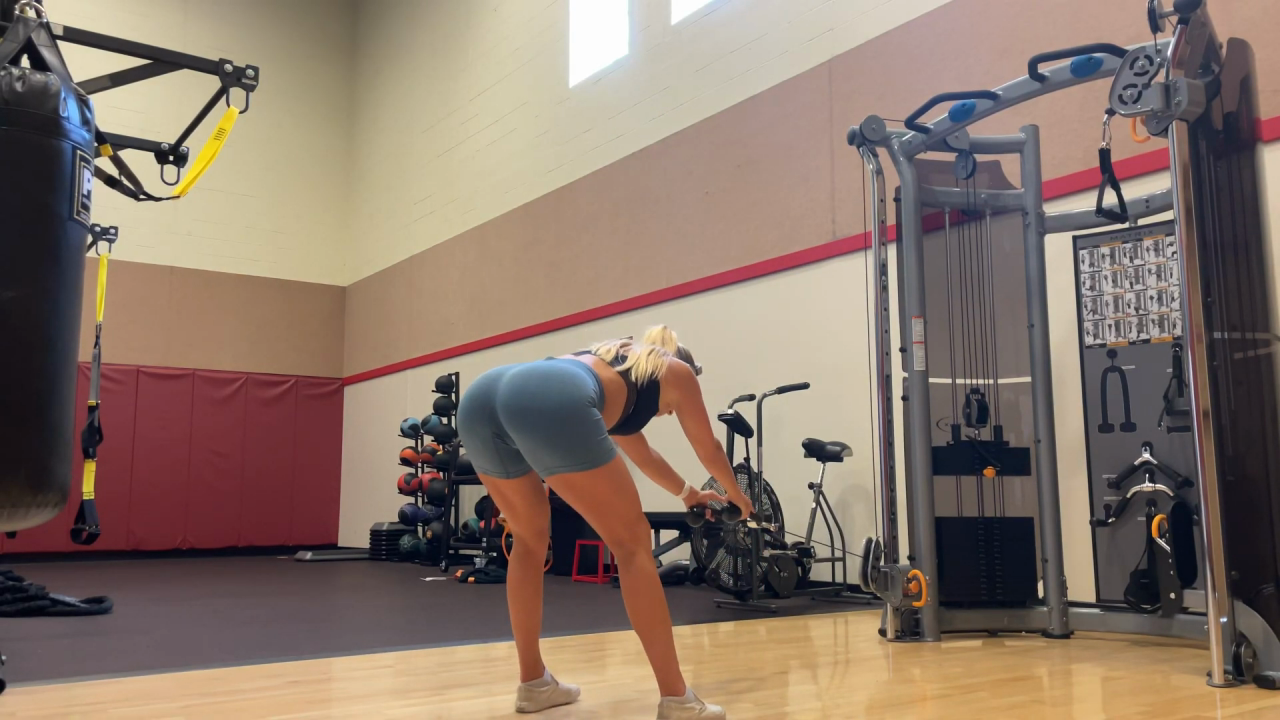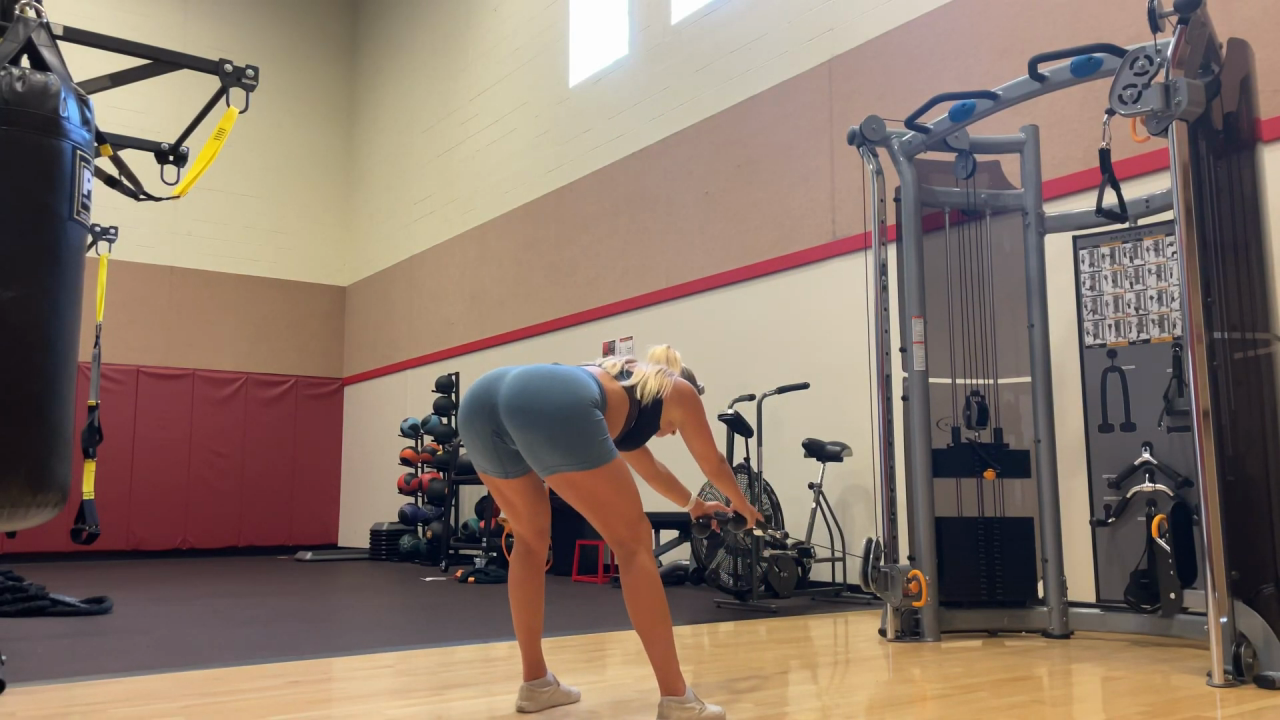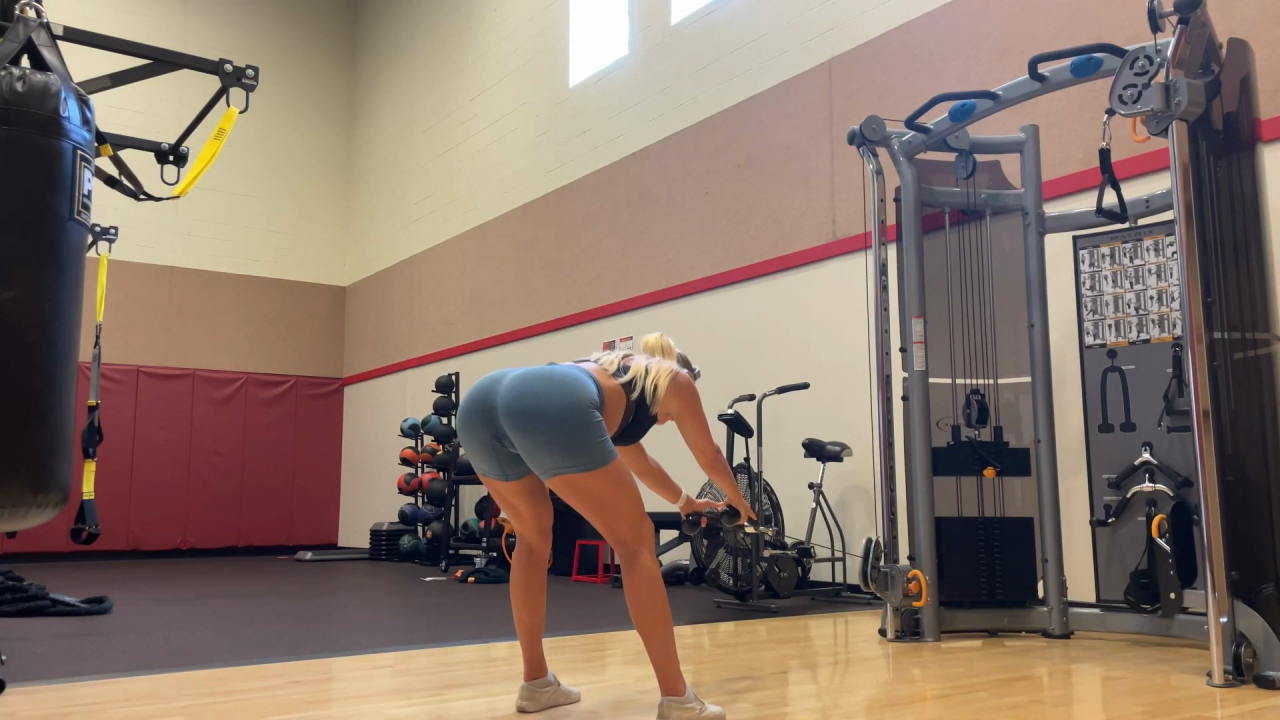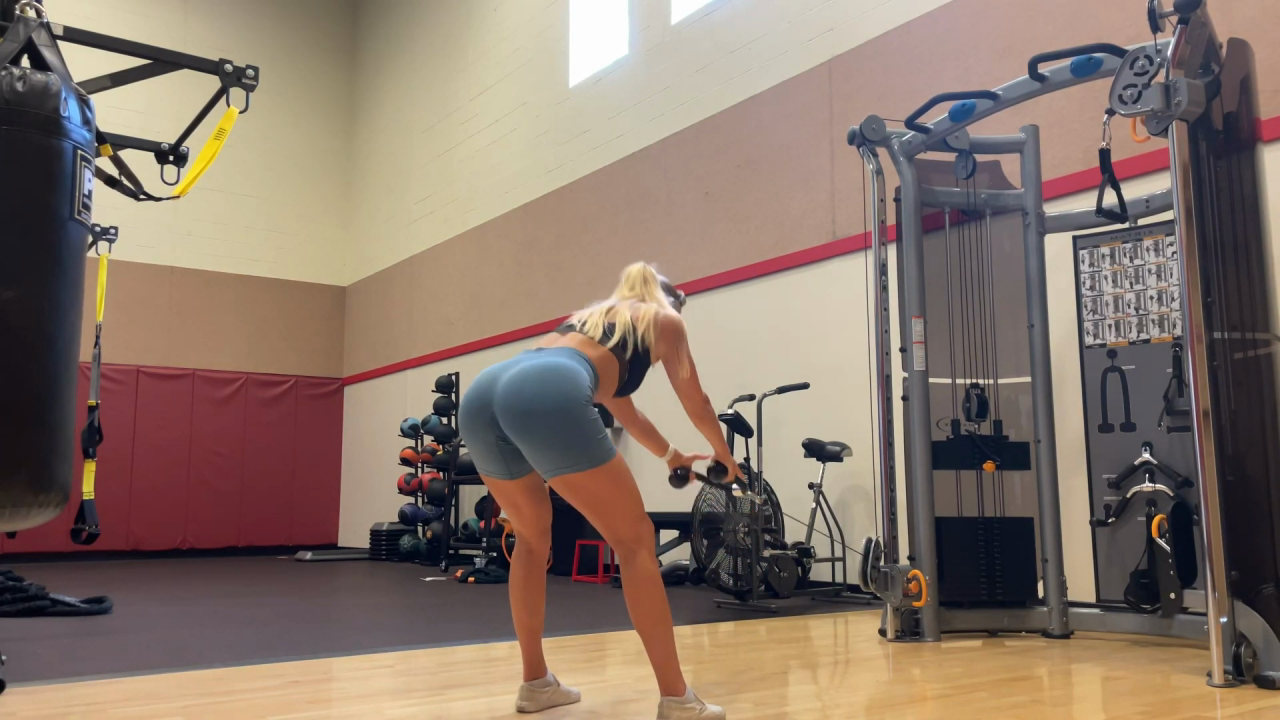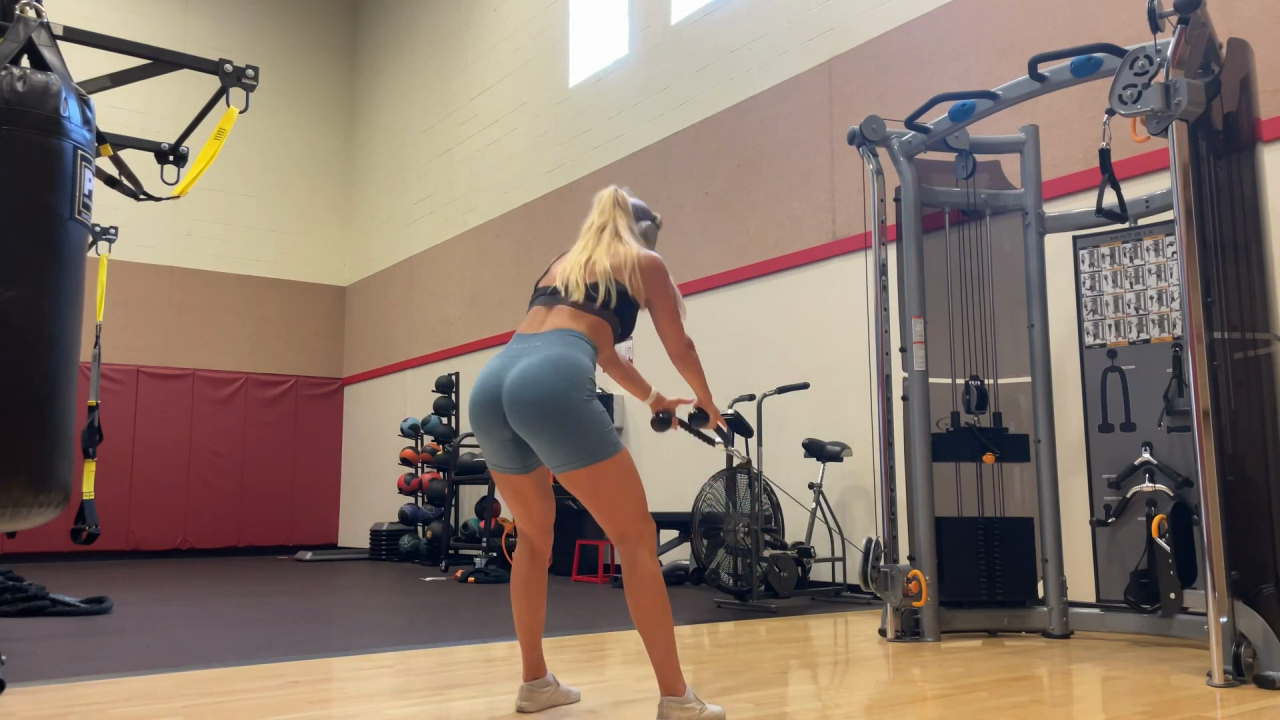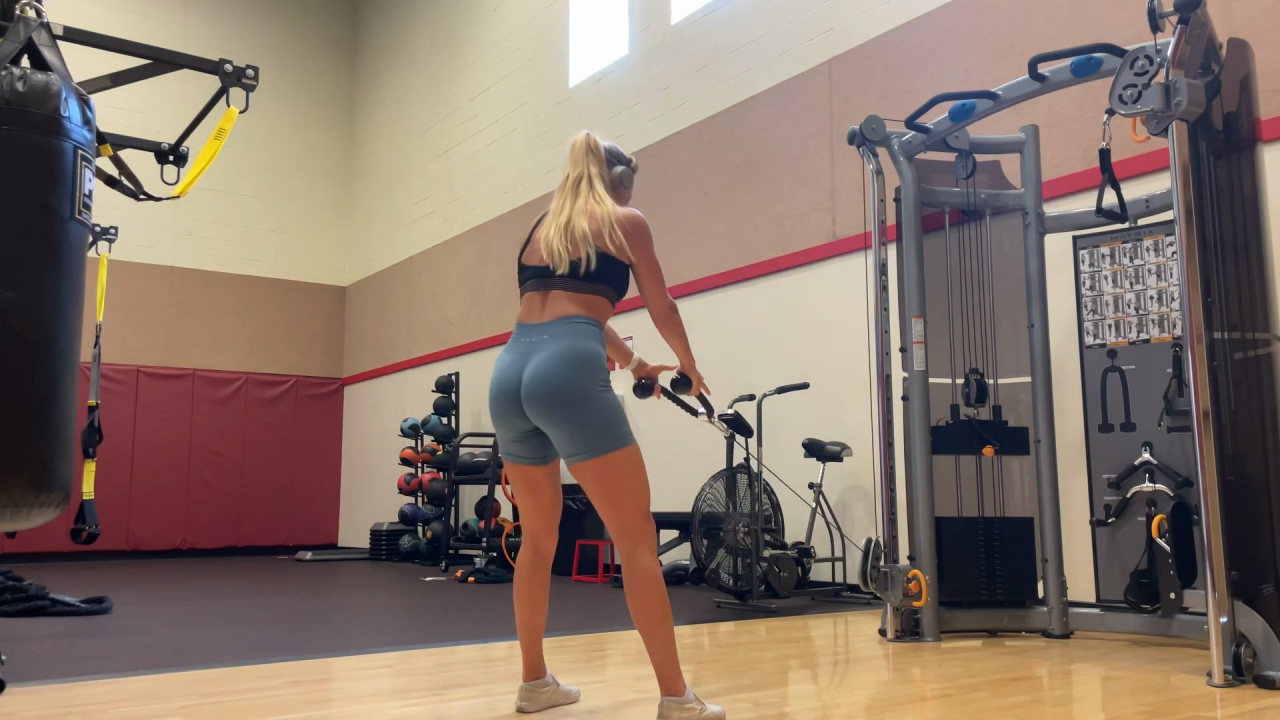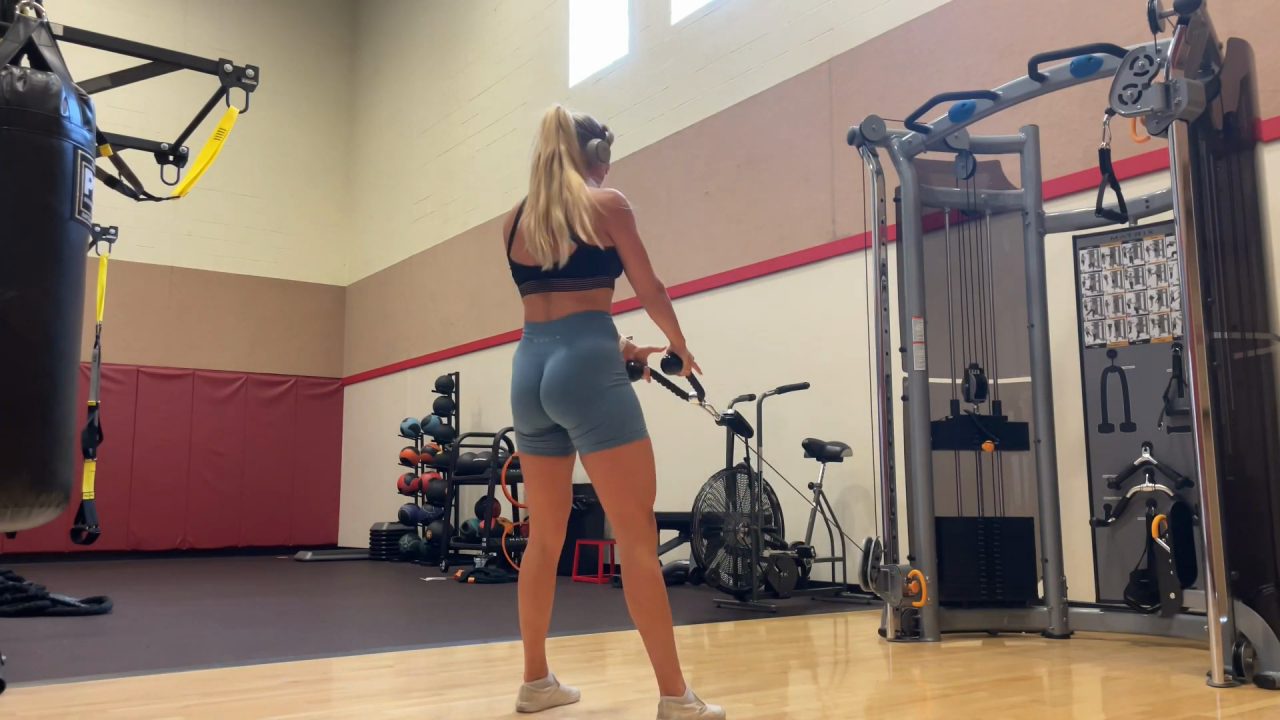
dt=0.2s
person 1, frame 1
left shoulder: (609, 359)
right shoulder: (676, 371)
left elbow: (640, 453)
right elbow: (709, 450)
left wrist: (688, 493)
right wrist: (736, 494)
left hip: (480, 398)
right hip: (550, 405)
left knee: (530, 538)
right knee: (630, 544)
left ankle: (534, 682)
person 1, frame 2
left shoulder: (614, 375)
right shoulder: (679, 390)
left elbow: (647, 465)
right elbow: (714, 465)
left wrist: (694, 504)
right wrist: (743, 506)
left hip: (481, 399)
right hip: (552, 408)
left knee: (531, 538)
right knee: (633, 544)
left ankle: (535, 682)
person 1, frame 3
left shoulder: (605, 366)
right shoulder: (676, 378)
left elbow: (636, 461)
right elbow: (708, 455)
left wrist: (685, 502)
right wrist: (737, 500)
left hip: (481, 400)
right hip: (552, 411)
left knee: (532, 538)
right knee: (635, 544)
left ankle: (536, 683)
person 1, frame 4
left shoulder: (591, 314)
right shoulder: (663, 319)
left elbow: (622, 408)
right elbow: (695, 401)
left wrist: (672, 456)
right wrist: (723, 454)
left hip: (482, 396)
right hip: (549, 399)
left knee: (533, 540)
right knee: (634, 543)
left ankle: (536, 682)
person 1, frame 5
left shoulder: (564, 262)
right shoulder: (644, 261)
right elbow: (678, 345)
left wrist: (655, 398)
right wrist: (706, 401)
left hip: (492, 385)
right hip: (553, 388)
left knee: (534, 541)
right knee: (636, 541)
person 1, frame 6
left shoulder: (539, 228)
right shoulder: (624, 220)
right elbow: (661, 307)
left wrist: (632, 361)
right wrist: (688, 366)
left hip: (511, 374)
right hip: (568, 376)
left knee: (538, 539)
right knee: (637, 541)
person 1, frame 7
left shoulder: (516, 220)
right shoulder: (606, 204)
right elbow: (648, 289)
left wrist: (620, 347)
right wrist: (679, 345)
left hip: (530, 370)
right hip: (587, 372)
left knee: (544, 536)
right knee: (637, 538)
